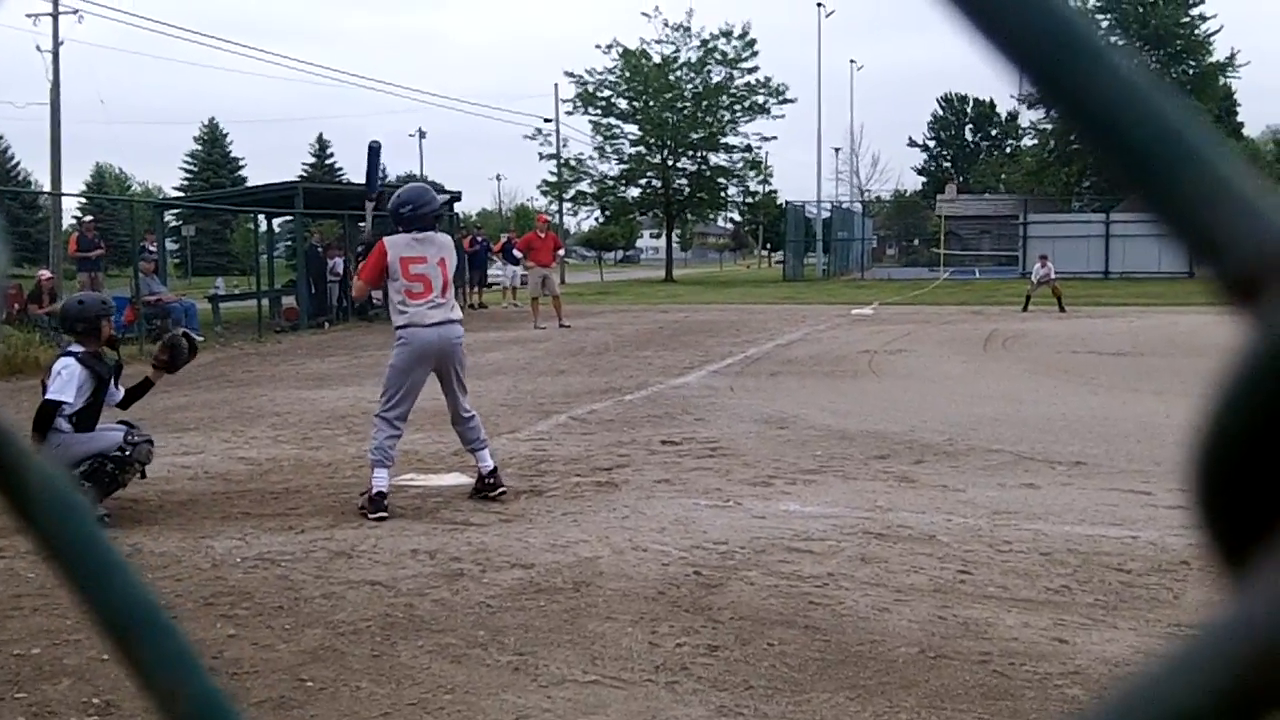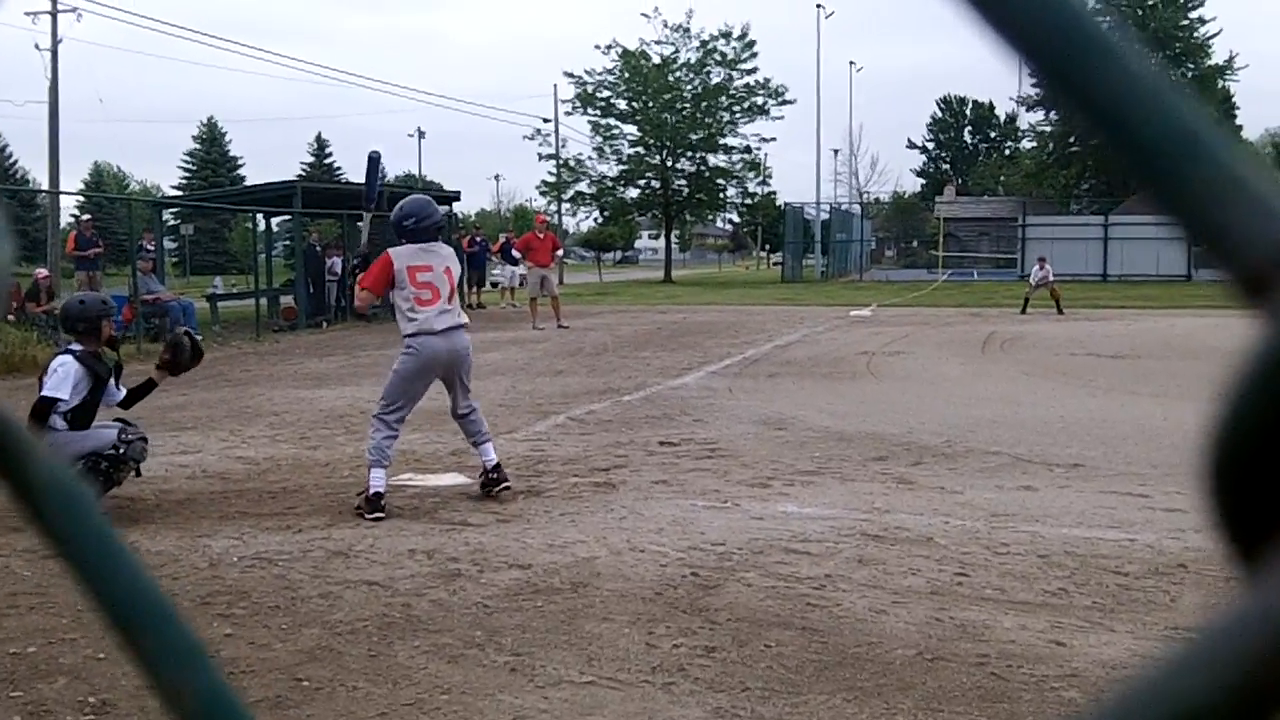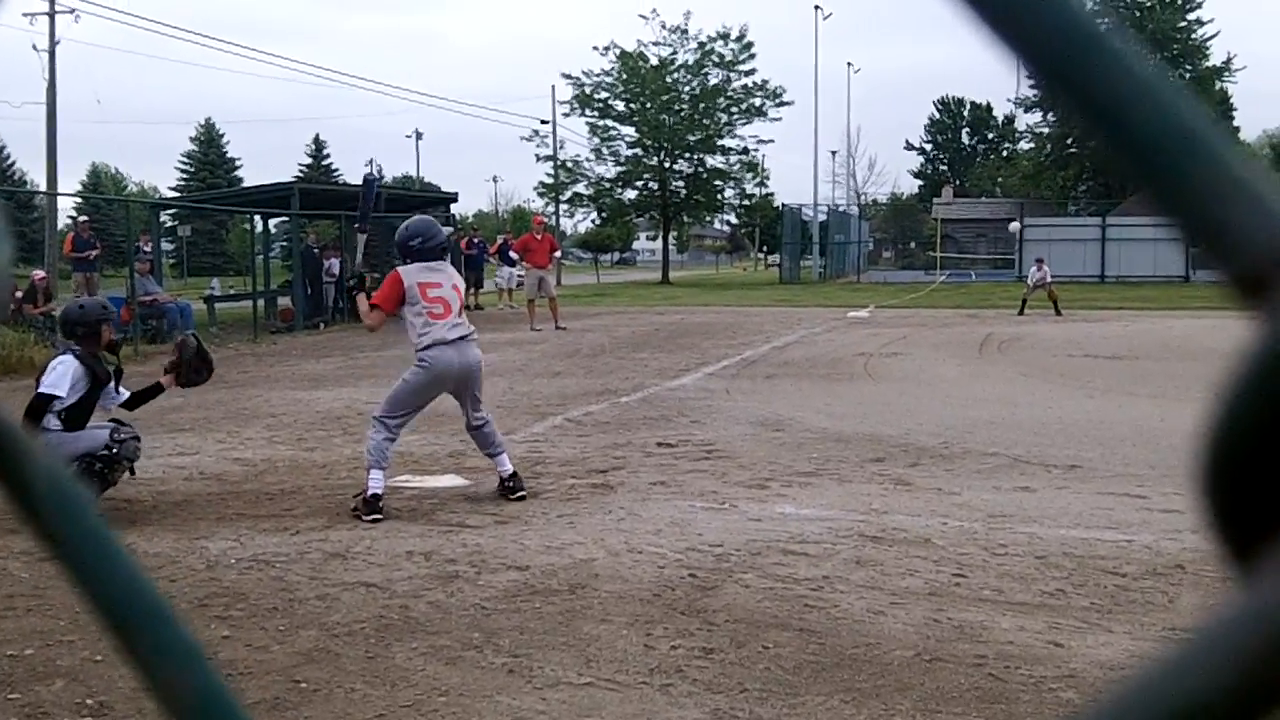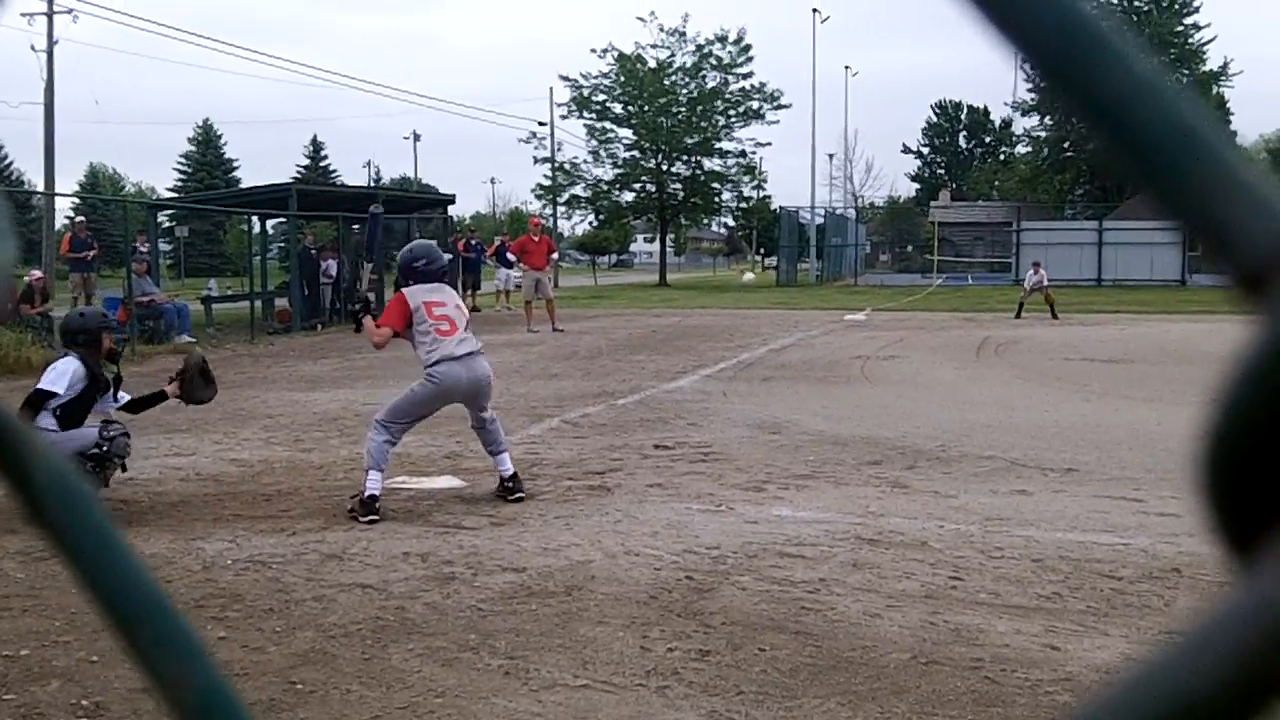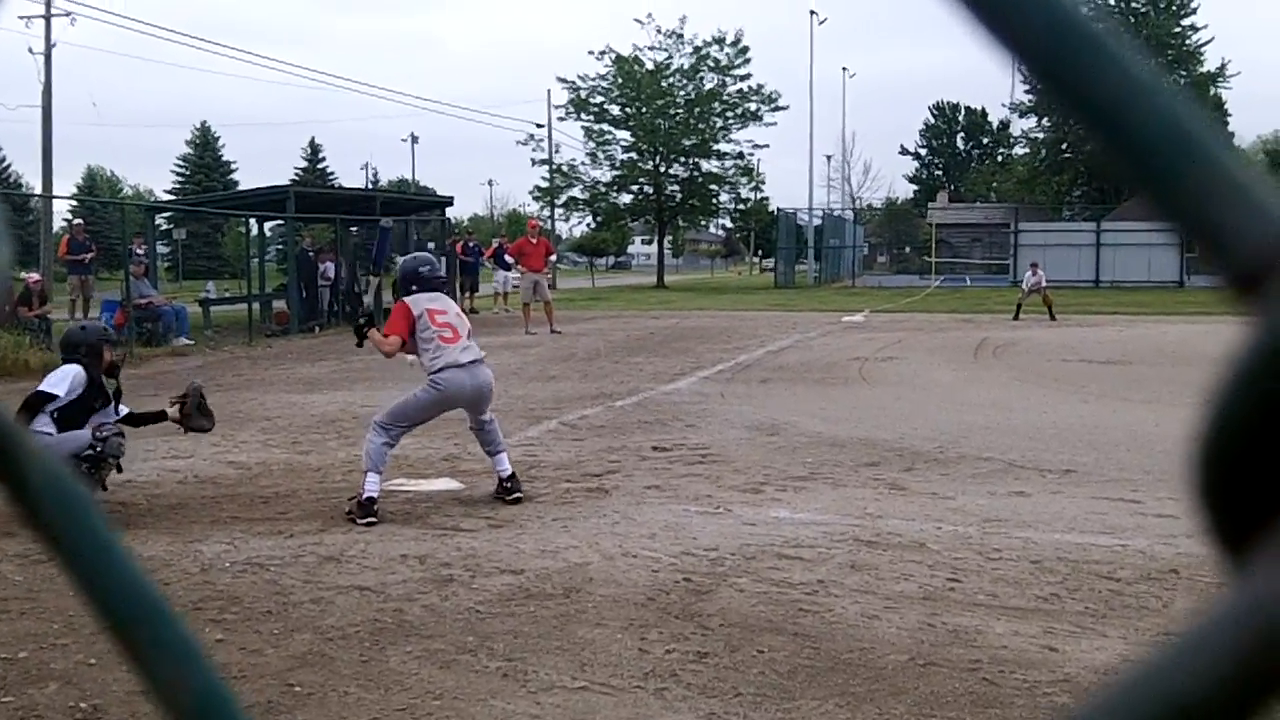
dt=0.1s
person 1, frame 1
left shoulder: (388, 246)
right shoulder: (446, 242)
left elbow: (359, 292)
left wrist: (363, 259)
left hip: (413, 337)
right hip: (451, 333)
left knee: (389, 417)
right knee: (461, 408)
left ankle: (378, 494)
right ankle: (489, 475)
person 1, frame 2
left shoulder: (392, 257)
right shoulder: (448, 253)
left elbow: (361, 303)
left wrist: (359, 277)
left hip: (422, 346)
right hip: (459, 340)
left knee: (386, 418)
right knee: (464, 408)
left ankle: (374, 493)
right ankle: (494, 470)
person 1, frame 3
left shoulder: (401, 275)
right shoulder: (451, 272)
left elbow: (372, 322)
left wrist: (360, 294)
left hip: (435, 358)
right hip: (469, 354)
left knee: (385, 421)
right knee: (476, 417)
left ankle: (373, 496)
right ankle: (510, 478)
person 1, frame 4
left shoulder: (405, 296)
right shoulder: (450, 293)
left elbow: (381, 340)
left wrist: (365, 318)
right wrist: (402, 329)
left hip: (443, 375)
right hip: (480, 369)
left knee: (385, 426)
right knee: (484, 418)
left ankle: (369, 498)
right ankle: (510, 479)
person 1, frame 5
left shoulder: (407, 304)
right shoulder: (450, 303)
left elbow: (390, 348)
left wrist: (368, 330)
right wrist: (405, 339)
left hip: (447, 381)
right hip: (482, 376)
left knee: (383, 428)
right knee: (483, 420)
left ankle: (368, 501)
right ankle: (508, 481)
person 2, frame 1
left shoulder: (97, 362)
right shoulder: (73, 364)
left elbow: (122, 401)
right elbow: (46, 411)
left wrist: (156, 374)
left hip: (74, 438)
right hip: (58, 444)
left knee: (126, 433)
right knee: (138, 446)
person 2, frame 2
left shoulder: (99, 365)
right shoulder: (71, 362)
left elbow: (125, 401)
right elbow: (41, 408)
left wrist: (158, 376)
left hip: (71, 437)
right hip: (54, 442)
left knee: (126, 431)
right knee: (133, 442)
person 2, frame 3
left shoulder: (97, 368)
right shoulder: (70, 362)
left elbow: (129, 402)
right elbow: (38, 405)
left wrist: (166, 381)
left hip: (66, 437)
right hip: (48, 442)
left knee: (120, 430)
right knee: (126, 442)
person 2, frame 4
left shoulder: (98, 380)
right shoulder: (73, 365)
left elbow: (132, 406)
right elbow: (32, 403)
left wrist: (168, 392)
left hip: (58, 441)
right knee: (116, 437)
person 2, frame 5
left shoulder: (97, 390)
right shoulder: (75, 371)
left elbow: (132, 419)
right elbow: (33, 403)
left wrist: (168, 414)
right hip: (39, 445)
right knee: (110, 439)
